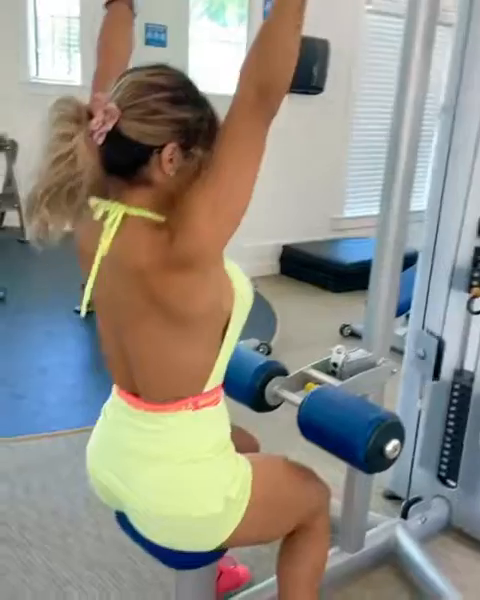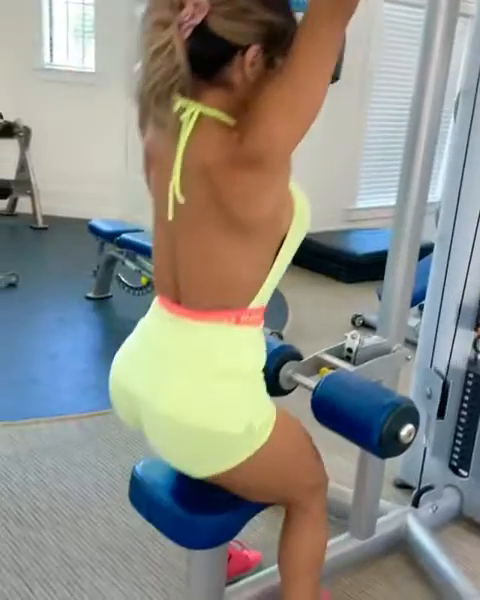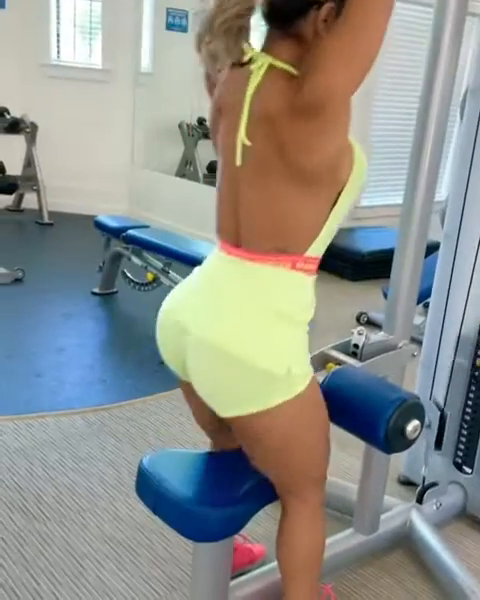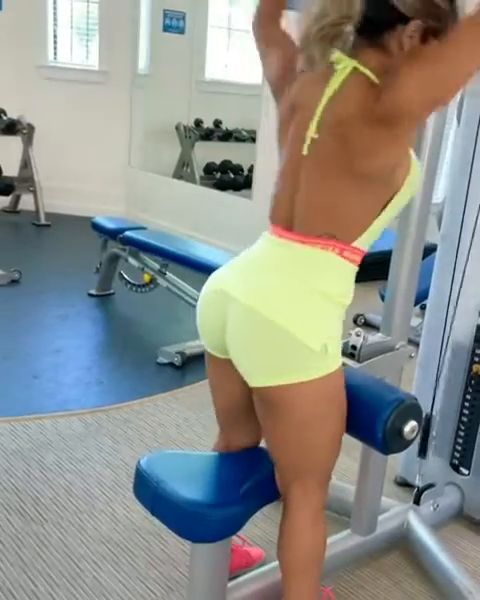
dt=0.3s
person 1, frame 1
left shoulder: (95, 216)
right shoulder: (180, 252)
left elbow: (109, 99)
right elbow: (261, 98)
left hip: (112, 460)
right hip: (177, 495)
left knee: (239, 448)
right knee: (312, 501)
person 1, frame 2
left shoulder: (165, 123)
right shoulder: (251, 151)
left hip: (136, 372)
right hip: (200, 399)
left knee: (220, 461)
right knee: (308, 493)
person 1, frame 3
left shoulder: (230, 79)
right shoulder: (310, 104)
left hip: (189, 311)
right hip: (251, 340)
left knee: (228, 447)
right knee: (304, 493)
person 1, frame 4
left shoulder: (303, 80)
right shoulder: (388, 104)
left hip: (230, 289)
right hip: (292, 317)
left knee: (235, 448)
right knee: (305, 492)
